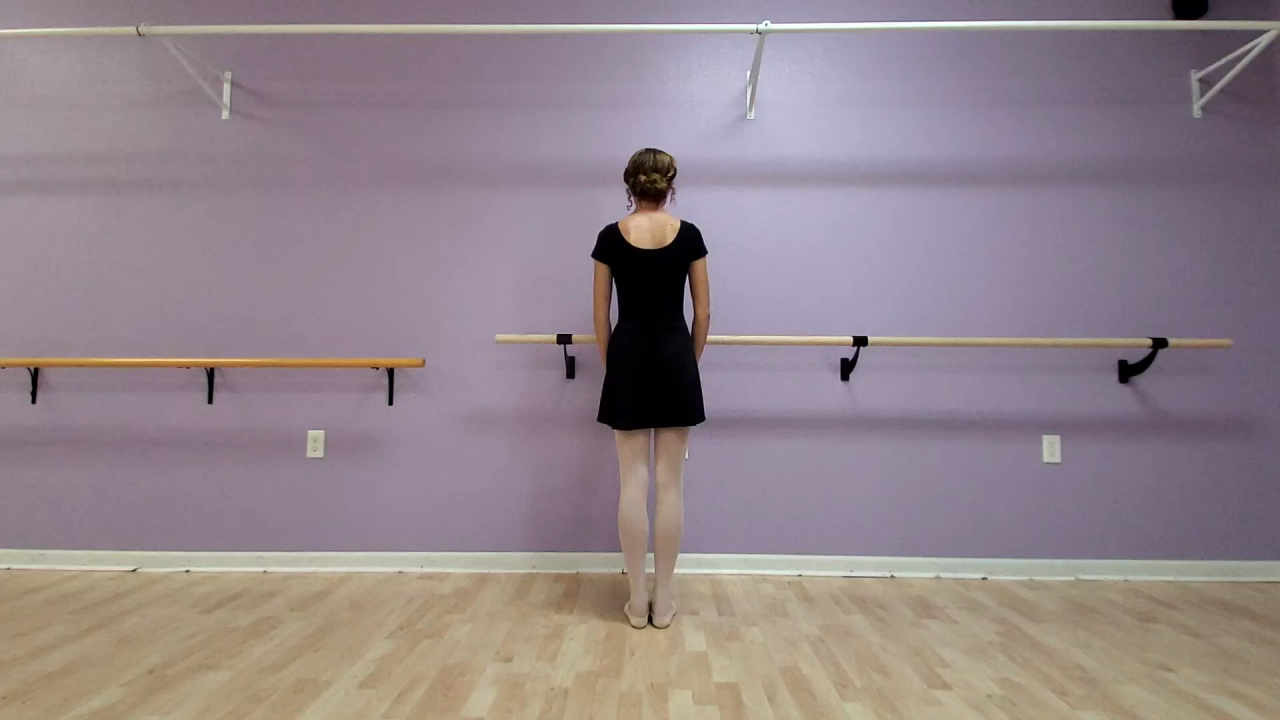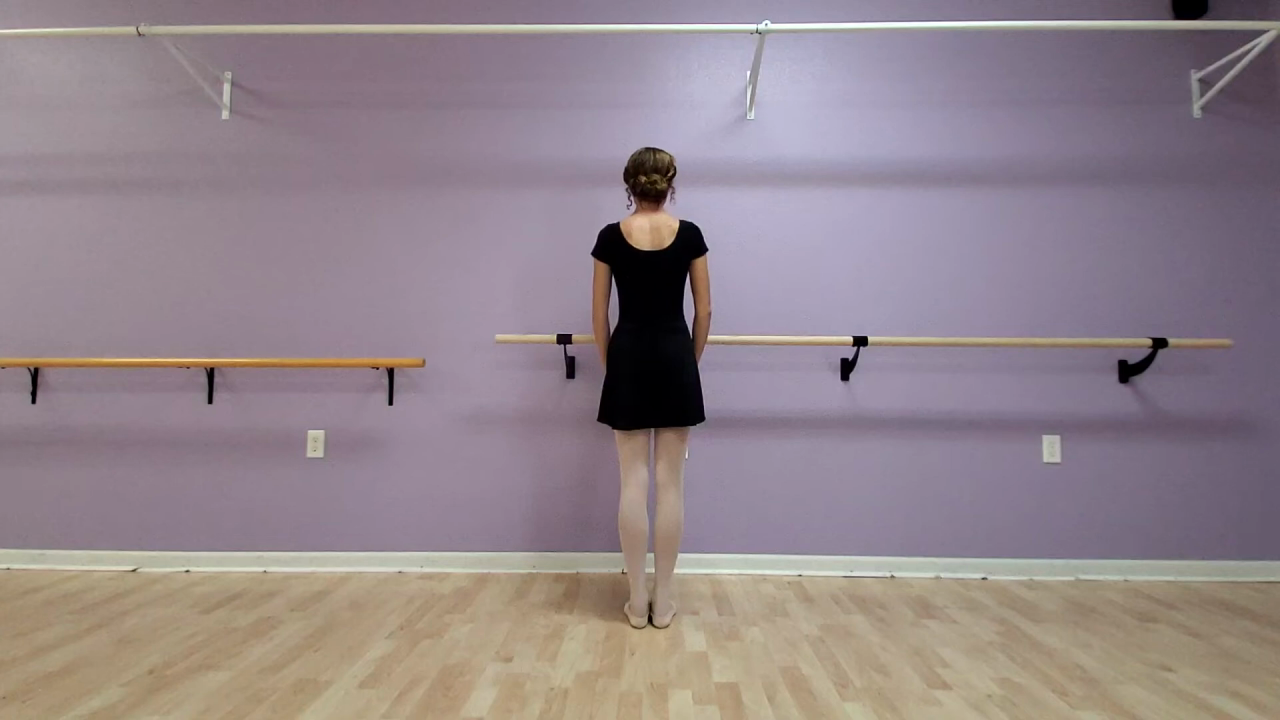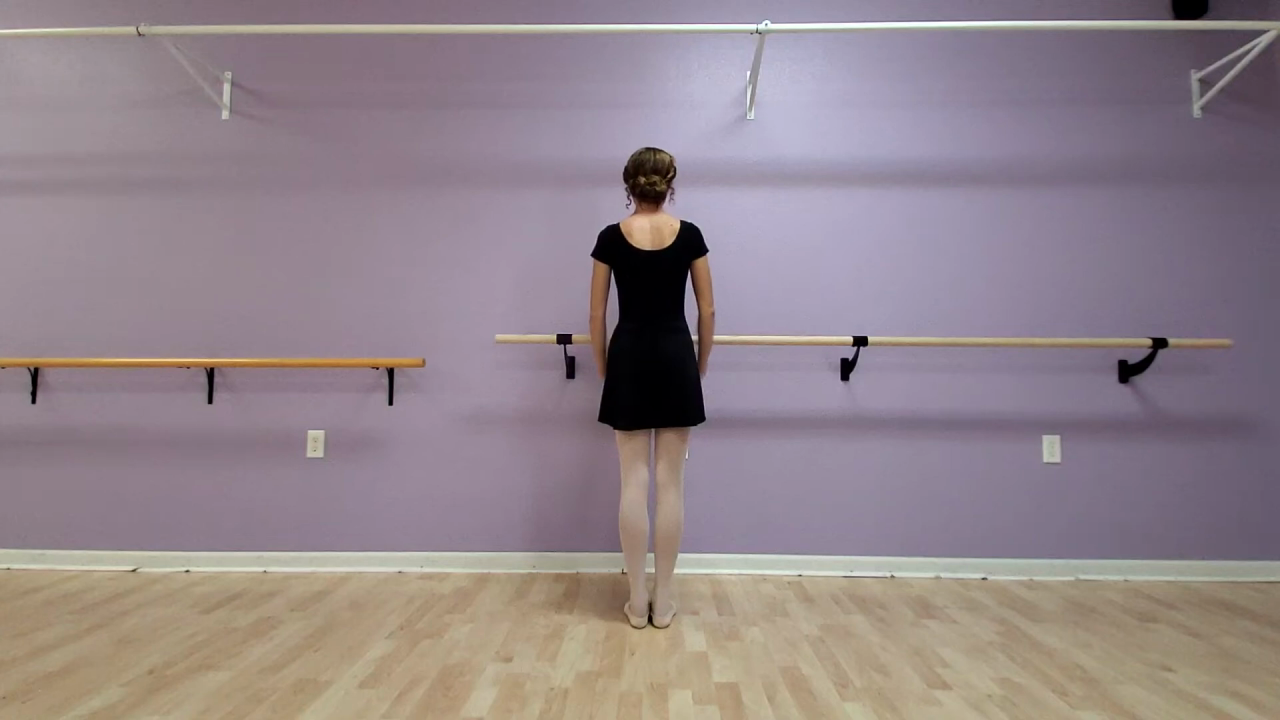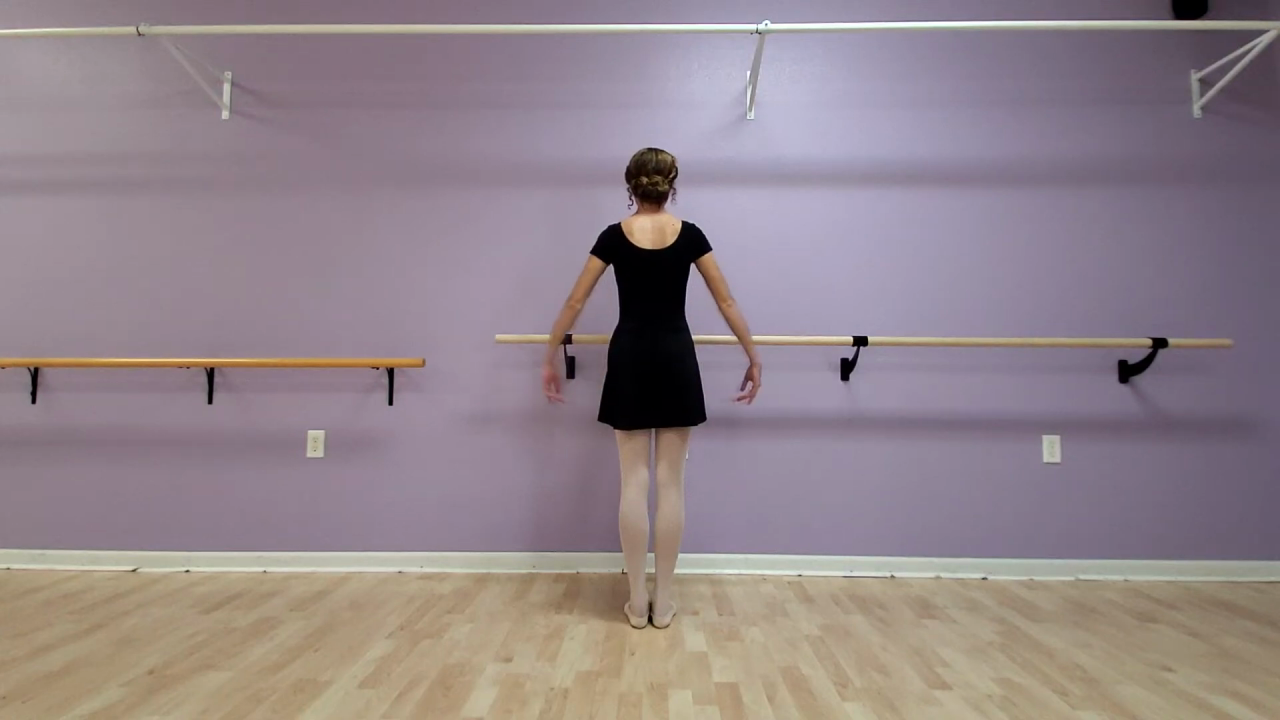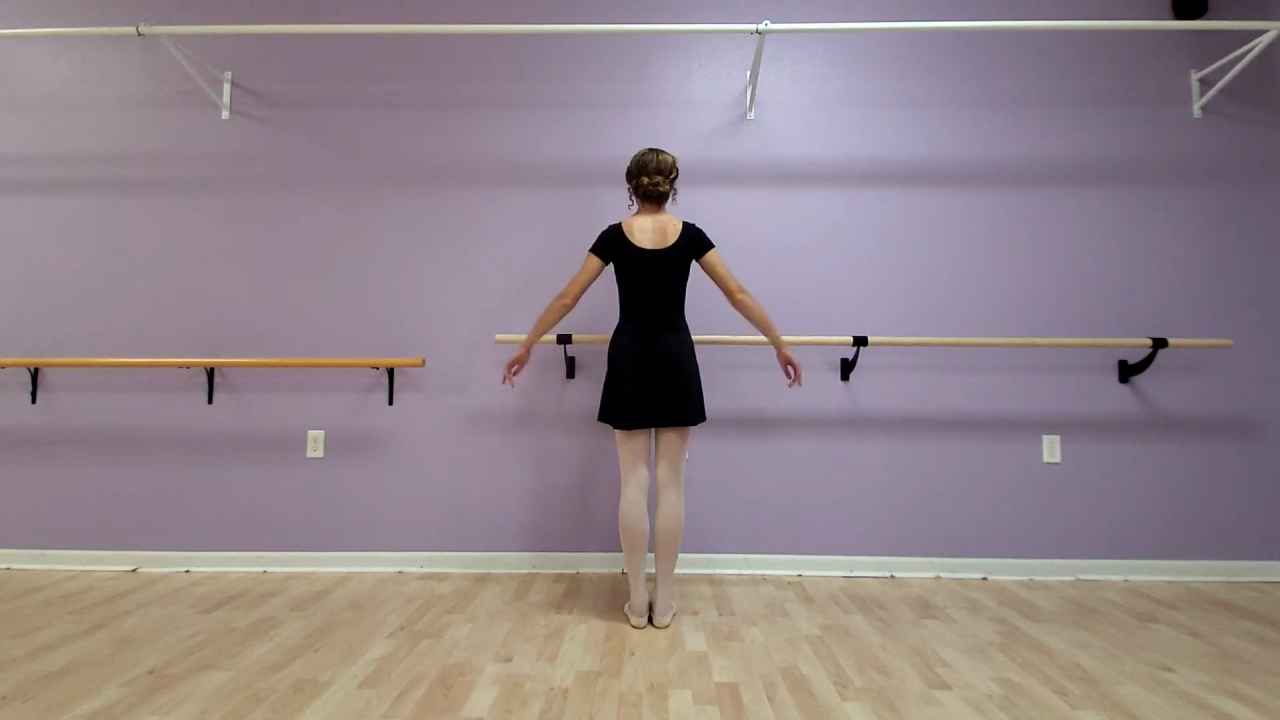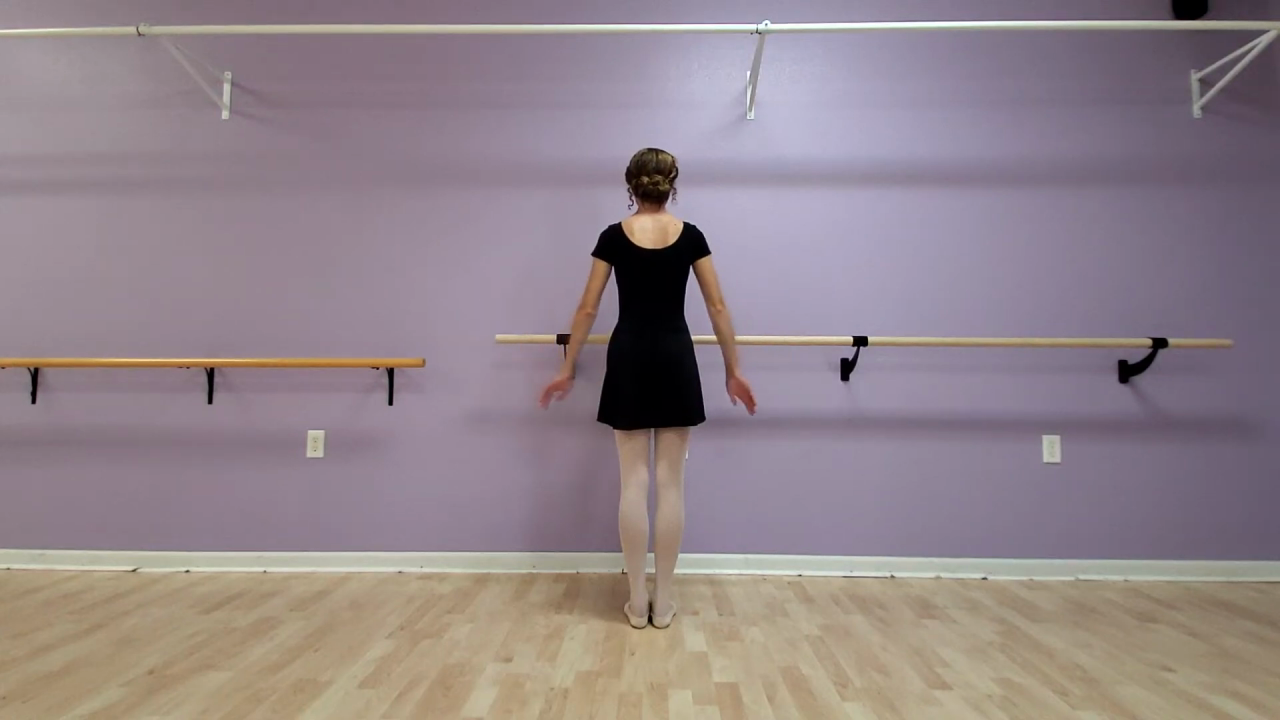
dt=0.5s
person 1, frame 1
left shoulder: (611, 237)
right shoulder: (689, 235)
left elbow: (600, 315)
right elbow: (703, 312)
left wrist: (611, 366)
left hip: (628, 359)
right hip: (674, 358)
left knee: (633, 481)
right knee: (669, 483)
left ankle: (638, 601)
right ankle: (663, 601)
person 1, frame 2
left shoulder: (611, 236)
right shoulder: (689, 234)
left elbow: (599, 314)
right elbow: (704, 311)
left wrist: (610, 366)
left hip: (629, 359)
right hip: (674, 358)
left knee: (633, 482)
right knee: (669, 483)
left ankle: (638, 599)
right ankle: (663, 600)
person 1, frame 3
left shoulder: (611, 238)
right shoulder: (689, 235)
left elbow: (596, 314)
right elbow: (707, 311)
left wrist: (604, 368)
right wrist: (700, 364)
left hip: (628, 360)
right hip: (675, 359)
left knee: (633, 482)
right knee: (670, 484)
left ankle: (637, 600)
right ankle: (663, 601)
person 1, frame 4
left shoulder: (614, 236)
right shoulder: (690, 235)
left elbow: (575, 303)
right elbow: (726, 302)
left wrist: (550, 359)
right wrist: (753, 358)
left hip: (629, 360)
right hip: (676, 360)
left knee: (634, 481)
right knee: (670, 483)
left ankle: (638, 601)
right ankle: (663, 601)
person 1, frame 5
left shoulder: (614, 237)
right shoulder: (690, 235)
left elbow: (567, 298)
right elbow: (738, 294)
left wrist: (527, 347)
right wrist: (779, 345)
left hip: (629, 360)
right hip: (675, 359)
left knee: (634, 482)
right knee: (670, 483)
left ankle: (638, 601)
right ankle: (663, 601)
person 1, frame 6
left shoulder: (614, 237)
right shoulder: (690, 236)
left elbow: (587, 309)
right elbow: (717, 308)
left wrist: (567, 369)
right wrist: (733, 371)
left hip: (629, 359)
right hip: (675, 359)
left knee: (633, 482)
right knee: (670, 483)
left ankle: (638, 601)
right ankle: (664, 601)
